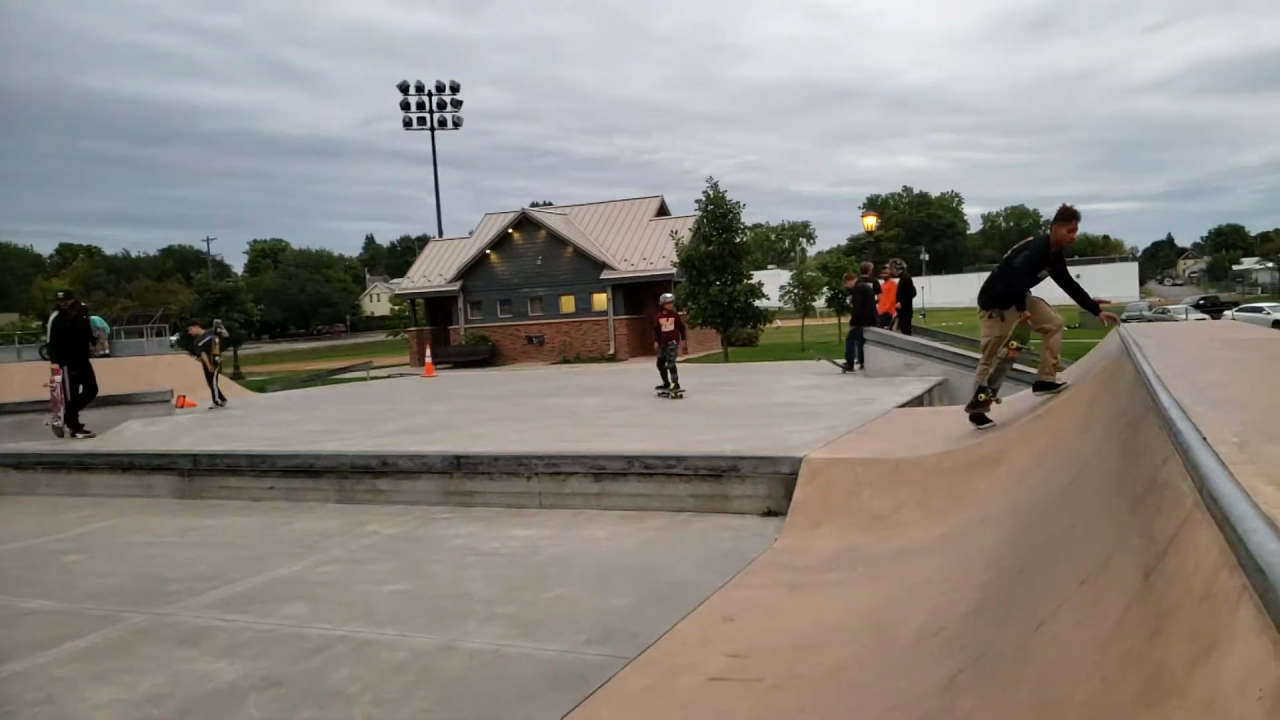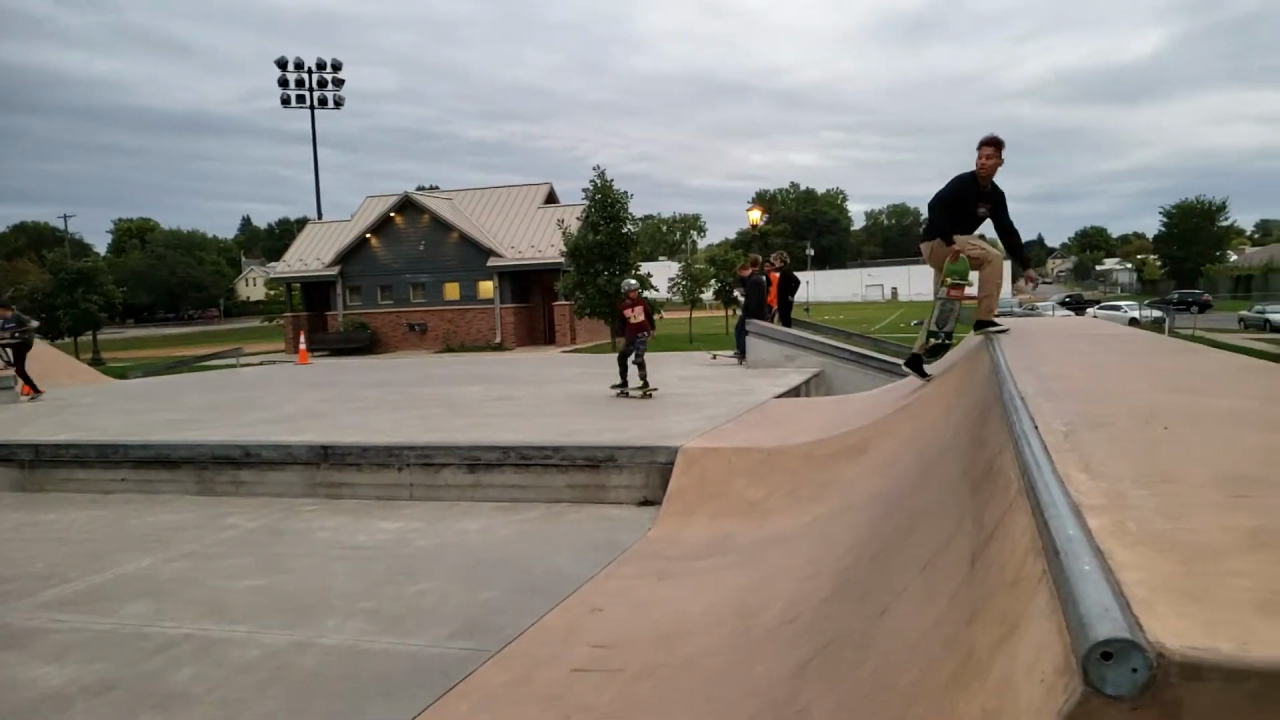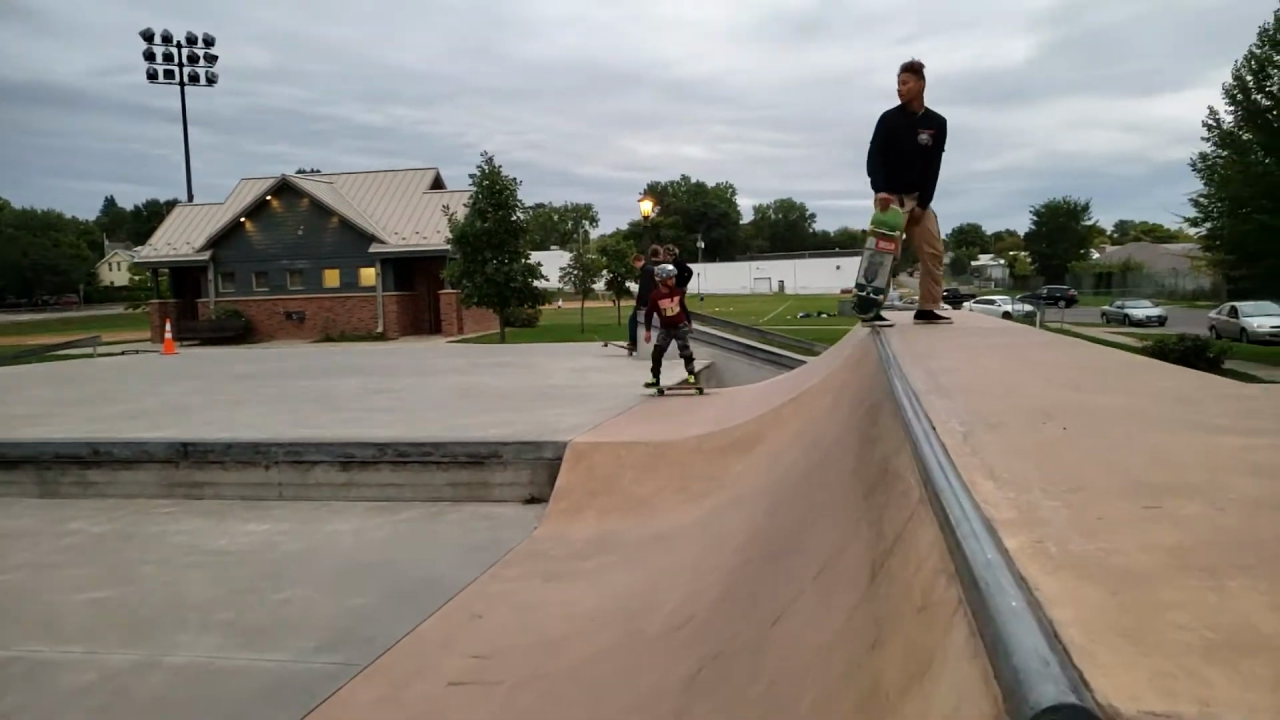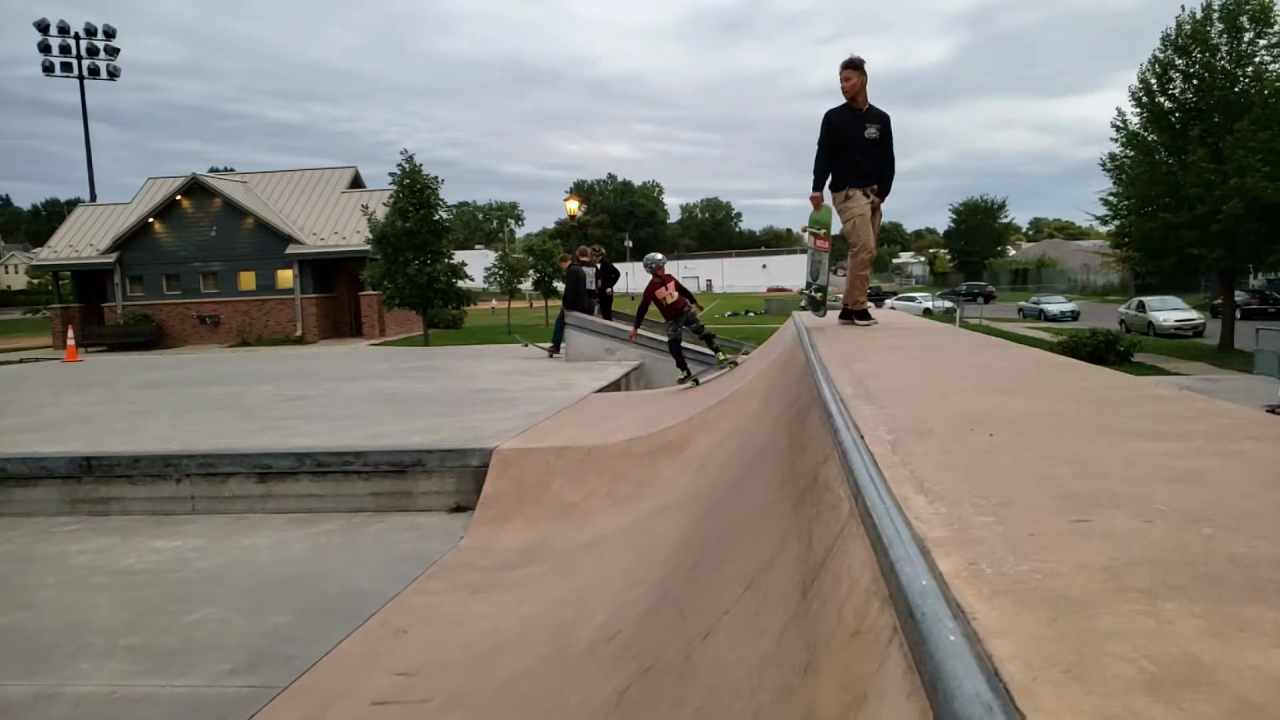
dt=0.7s
person 1, frame 1
left shoulder: (1055, 256)
right shoulder: (1034, 250)
left elbow: (1071, 286)
right elbow: (1016, 273)
left wrist: (1097, 309)
right wrist: (1022, 309)
left hip: (1017, 300)
right hip: (994, 301)
left knee: (1053, 324)
right knee: (992, 357)
left ankle: (1045, 381)
right ankle: (977, 411)
person 1, frame 2
left shoulder: (995, 195)
right shoulder: (963, 183)
left elbow: (1007, 231)
right elbow: (935, 207)
left wrist: (1024, 265)
right wrist: (949, 242)
left hip: (947, 245)
right hip: (937, 241)
right knee: (991, 257)
left ankle: (917, 356)
right ankle: (984, 319)
person 1, frame 3
left shoulder: (937, 123)
right shoulder: (889, 119)
left elbow: (933, 165)
right elbow: (874, 158)
left wrist: (923, 202)
right wrist: (880, 190)
left hip: (918, 197)
right hip: (891, 197)
left knee: (934, 253)
left ankle: (927, 309)
person 1, frame 4
left shoulder: (881, 119)
right shoulder: (834, 118)
left elbow: (888, 161)
right elbow: (823, 156)
left wrist: (881, 193)
right wrist: (817, 188)
left hip: (873, 193)
right hip: (847, 192)
left knee: (867, 252)
right knee: (862, 247)
left ankle: (849, 308)
right ankle: (858, 306)
